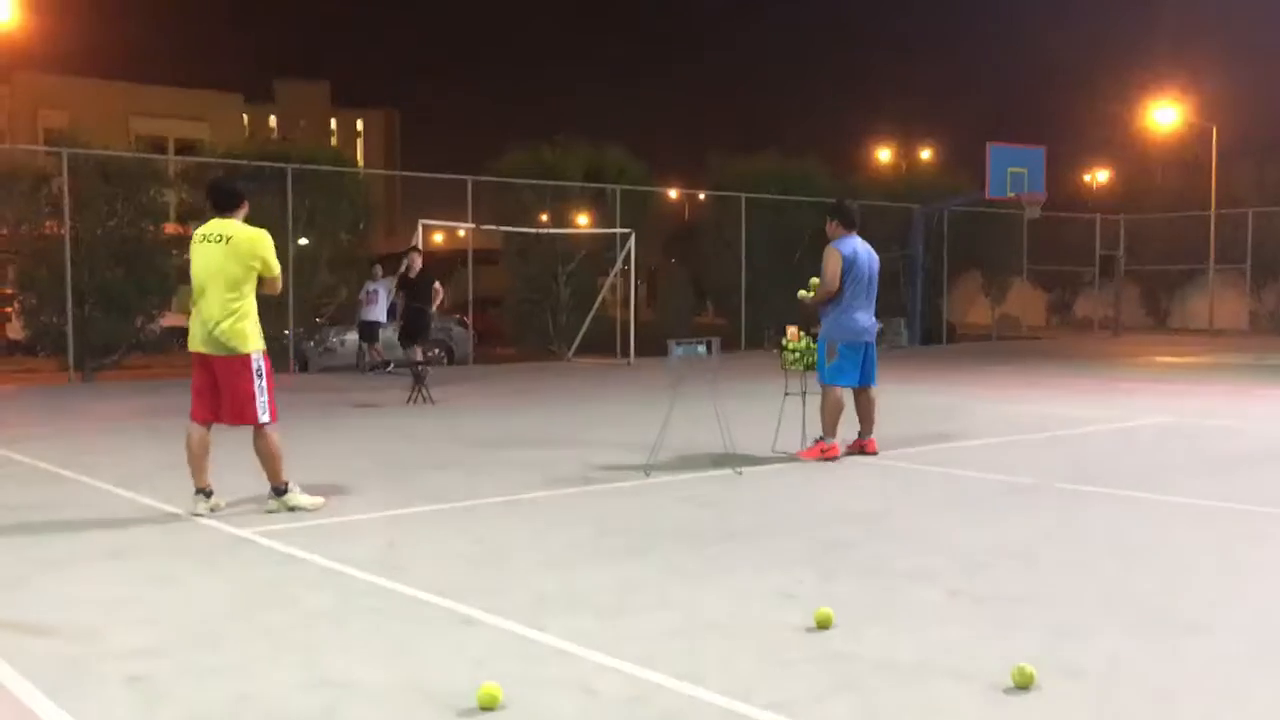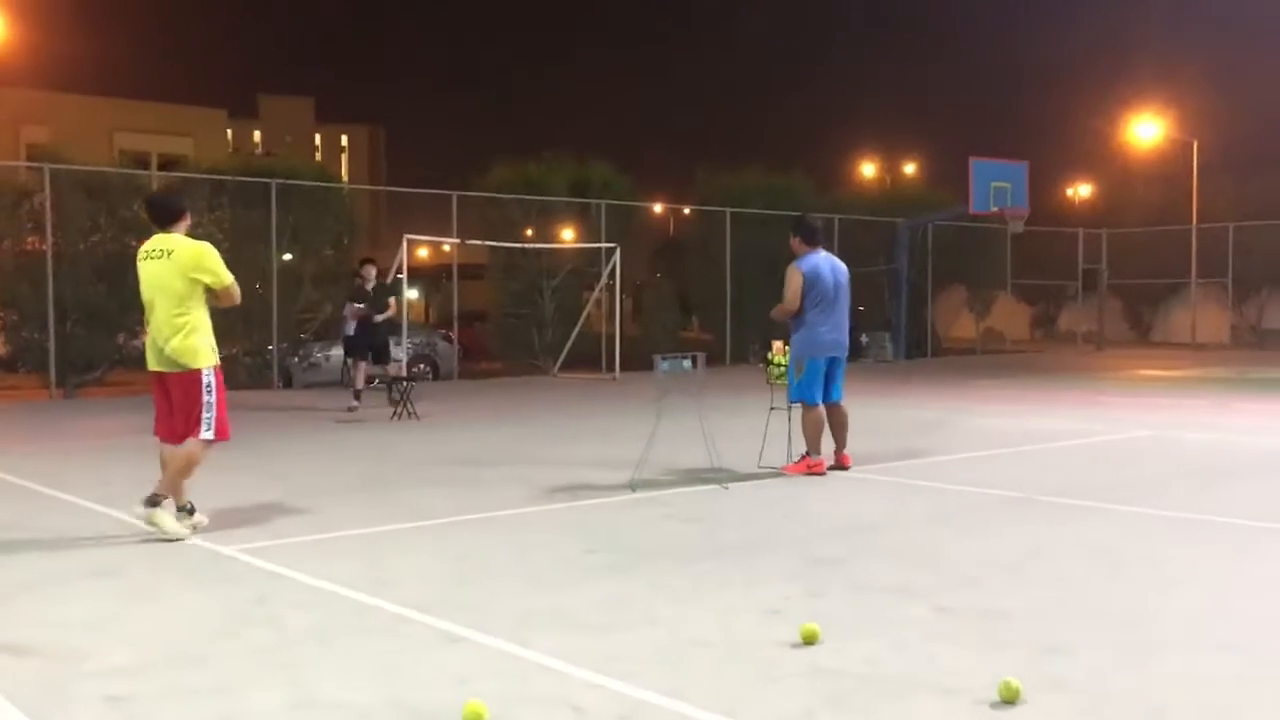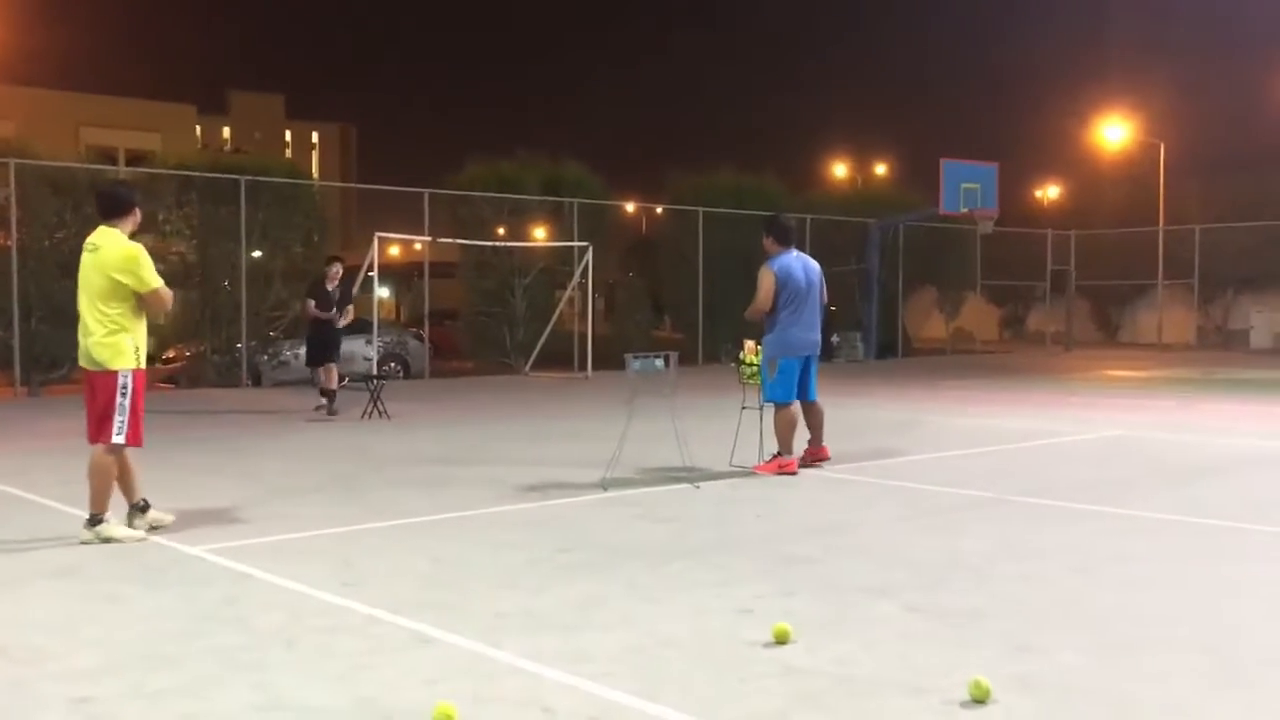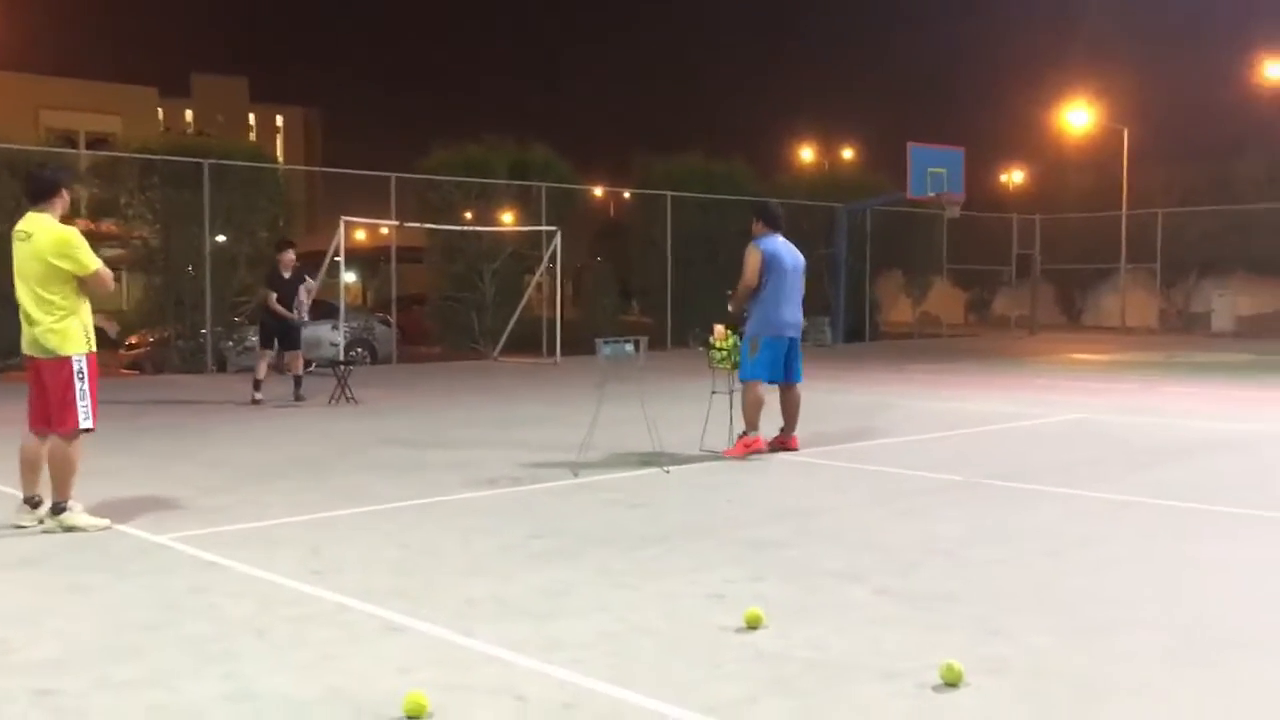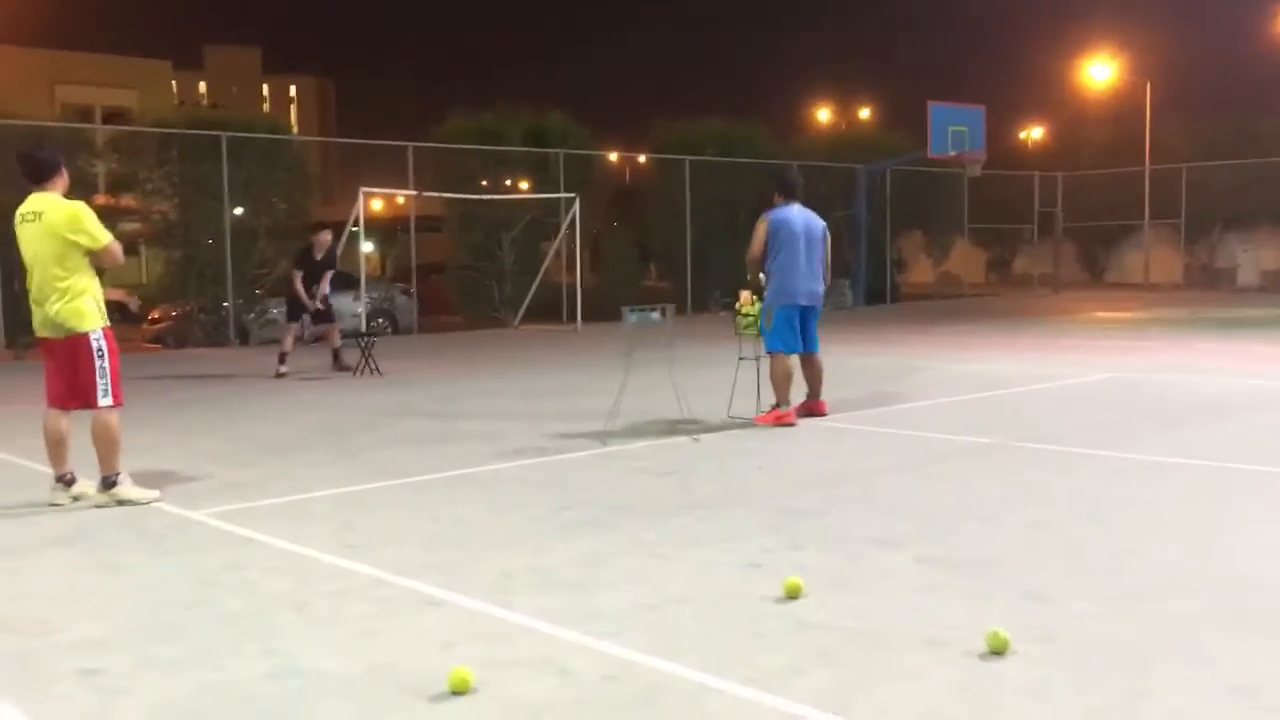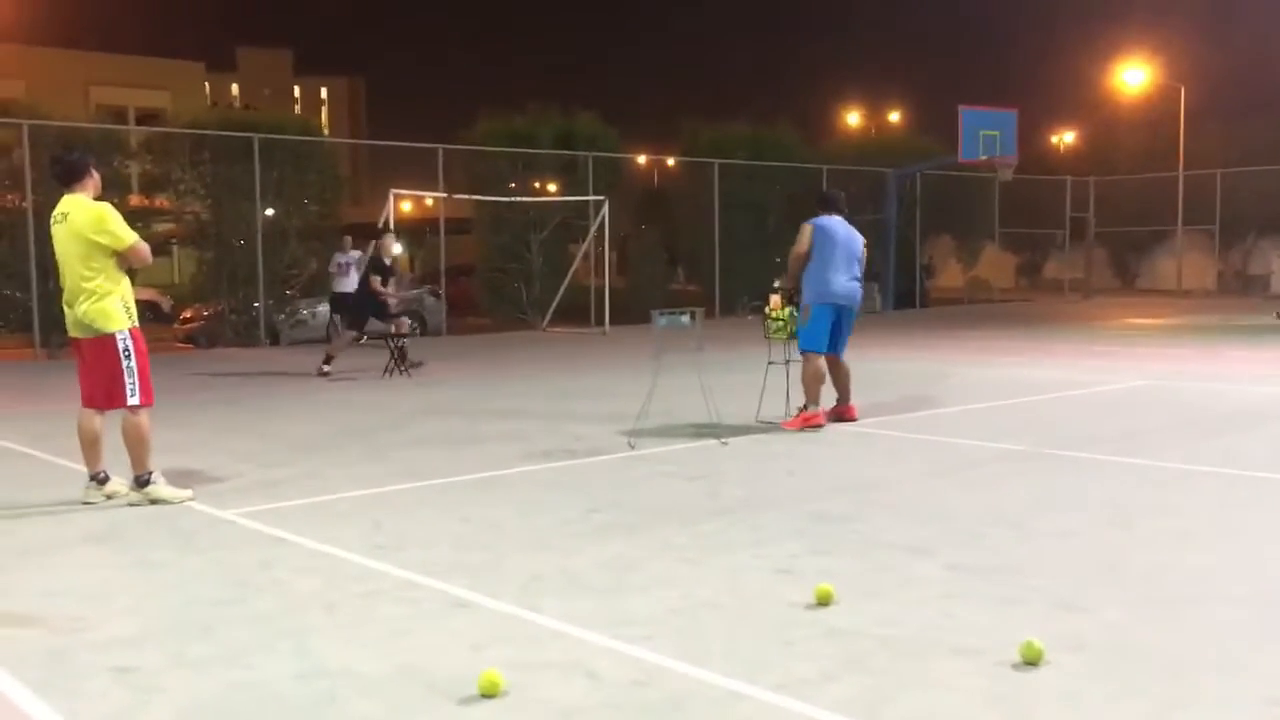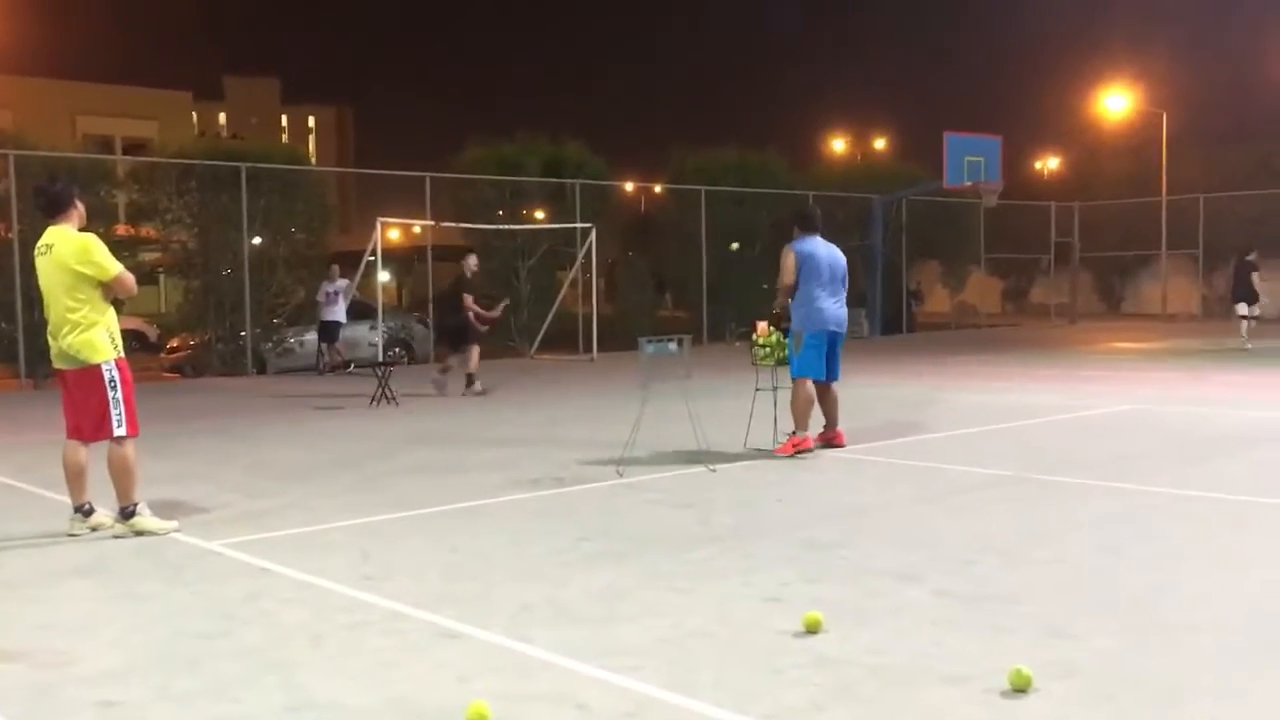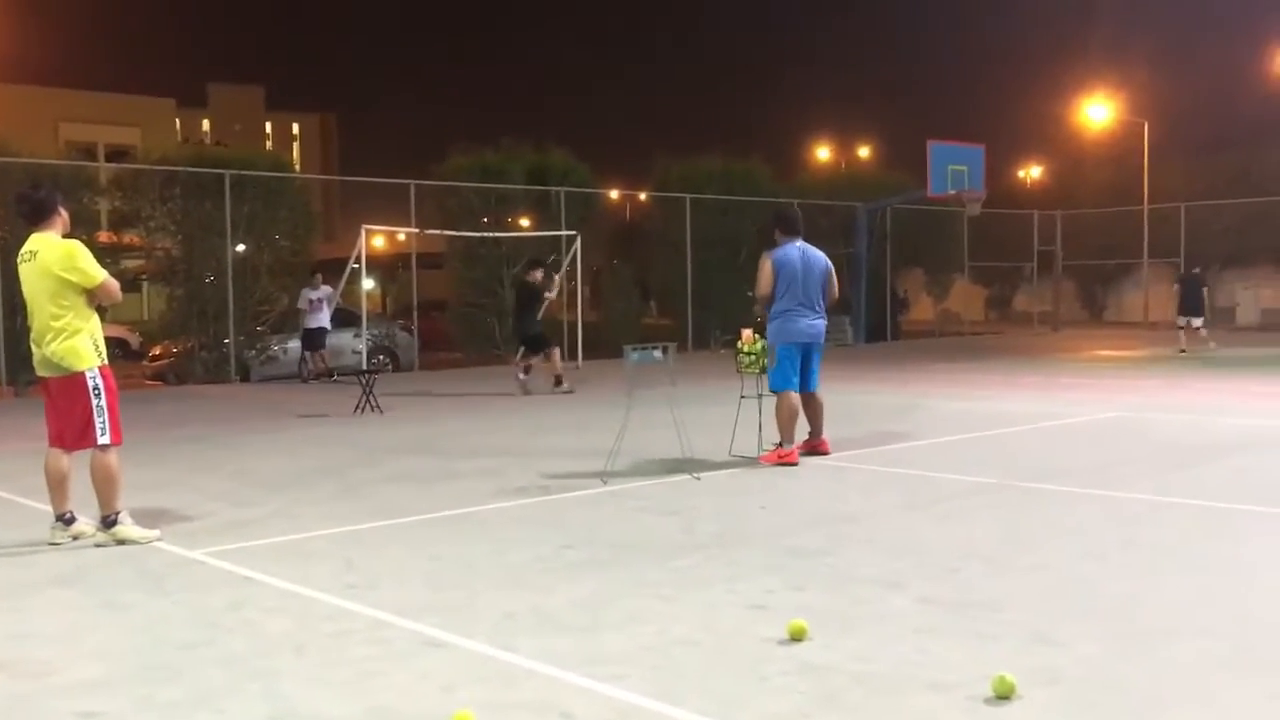
dt=0.5s
person 1, frame 1
left shoulder: (199, 237)
right shoulder: (255, 238)
right elbow: (275, 286)
left wrist: (241, 282)
left hip: (202, 340)
right hip: (239, 341)
left knee: (200, 420)
right knee: (262, 420)
left ankle: (202, 494)
right ankle: (281, 491)
person 1, frame 2
left shoulder: (144, 253)
right shoulder: (198, 251)
right elbow: (233, 297)
left wrist: (197, 294)
left hip: (158, 357)
right hip: (193, 356)
left knee: (170, 437)
right knee: (202, 436)
left ankle: (183, 510)
right ankle: (158, 502)
person 1, frame 3
left shoulder: (93, 244)
right shoulder: (129, 251)
right elbow: (163, 303)
left wrist: (140, 295)
right wrist: (155, 292)
left hip: (96, 352)
right hip: (118, 356)
left knee: (110, 440)
right knee: (112, 441)
left ankle: (139, 508)
right ankle: (98, 521)
person 1, frame 4
left shoulder: (23, 231)
right shoulder: (63, 236)
right elbow: (105, 283)
left wrist: (76, 275)
right wrist: (90, 273)
left hip: (37, 341)
right hip: (68, 343)
left knee: (39, 428)
right knee: (69, 429)
left ankle: (31, 504)
right ankle: (62, 509)
person 1, frame 5
left shoulder: (23, 215)
right shoulder: (72, 211)
right elbow: (114, 256)
left hip: (48, 320)
right hip: (82, 319)
left knee: (58, 404)
right knee: (105, 403)
left ankle: (64, 482)
right ankle: (112, 482)
person 1, frame 6
left shoulder: (60, 215)
right shoulder: (98, 212)
right elbow: (142, 256)
right wrist: (125, 250)
left hip: (81, 319)
right hip: (111, 319)
left knee: (92, 404)
right knee: (135, 402)
left ankle: (97, 480)
right ankle: (144, 481)
person 1, frame 7
left shoulder: (44, 247)
right shoulder: (84, 243)
right elbow: (128, 287)
left wrist: (102, 287)
right wrist: (109, 281)
left hip: (66, 351)
right hip: (96, 351)
left knee: (77, 435)
right knee: (121, 434)
left ankle: (82, 513)
right ankle: (131, 513)
person 1, frame 8
left shoulder: (27, 254)
right shoulder: (68, 249)
right elbow: (113, 293)
right wrist: (94, 288)
left hip: (49, 358)
right hip: (80, 357)
left knee: (59, 444)
right knee: (105, 442)
left ankle: (64, 521)
right ankle: (112, 522)
person 2, frame 1
left shoulder: (836, 249)
right shoulder: (870, 251)
left elbow: (830, 286)
left wrist: (812, 299)
left hip: (840, 327)
right hip: (866, 326)
left knee: (832, 385)
right knee: (863, 385)
left ankle: (828, 444)
right ankle: (866, 440)
person 2, frame 2
left shoulder: (799, 268)
right shoulder: (839, 265)
left elbow: (790, 306)
left wrist: (774, 314)
left hip: (810, 344)
right hip: (837, 342)
left knee: (810, 402)
right knee: (833, 400)
left ankle: (814, 459)
right ankle: (841, 454)
person 2, frame 3
left shoulder: (771, 268)
right shoulder: (813, 264)
left elbow: (761, 306)
right elbow: (823, 300)
left wrist: (748, 314)
left hip: (782, 343)
right hip: (810, 340)
left knee: (783, 402)
right knee: (808, 398)
left ankle: (785, 459)
right ankle: (817, 448)
person 2, frame 4
left shoulder: (758, 247)
right shoulder: (796, 253)
left elbow: (749, 282)
left wrist: (735, 304)
left hip: (765, 324)
right hip: (793, 323)
left knee: (753, 379)
right knee: (789, 382)
left ankle: (751, 437)
right ankle: (788, 437)
person 2, frame 5
left shoulder: (769, 219)
right shoulder: (819, 222)
left elbow: (754, 254)
right elbow: (825, 265)
left wrist: (755, 272)
right wrist: (819, 290)
left hip: (782, 294)
right hip: (812, 294)
left knee: (779, 351)
right knee: (809, 350)
left ankle: (782, 409)
right ankle: (815, 402)
person 2, frame 6
left shoulder: (813, 225)
right shoulder: (857, 238)
left elbow: (800, 252)
left wrist: (791, 278)
left hip: (820, 295)
right hip: (850, 298)
left knee: (813, 352)
right knee: (834, 353)
left ankle: (812, 411)
right ankle: (845, 406)
person 2, frame 7
left shoulder: (793, 249)
right shoulder: (837, 253)
left elbow: (786, 282)
left wrist: (782, 299)
left hip: (810, 320)
right hip: (837, 320)
left knee: (803, 378)
right knee: (825, 380)
left ankle: (801, 437)
right ankle: (832, 432)
person 2, frame 8
left shoulder: (772, 257)
right shoulder: (821, 257)
left elbow: (763, 292)
right elbow: (833, 295)
left wrist: (764, 307)
left hip: (785, 329)
right hip: (814, 329)
left knee: (786, 389)
right knee: (809, 388)
left ankle: (787, 449)
right ankle: (817, 440)
